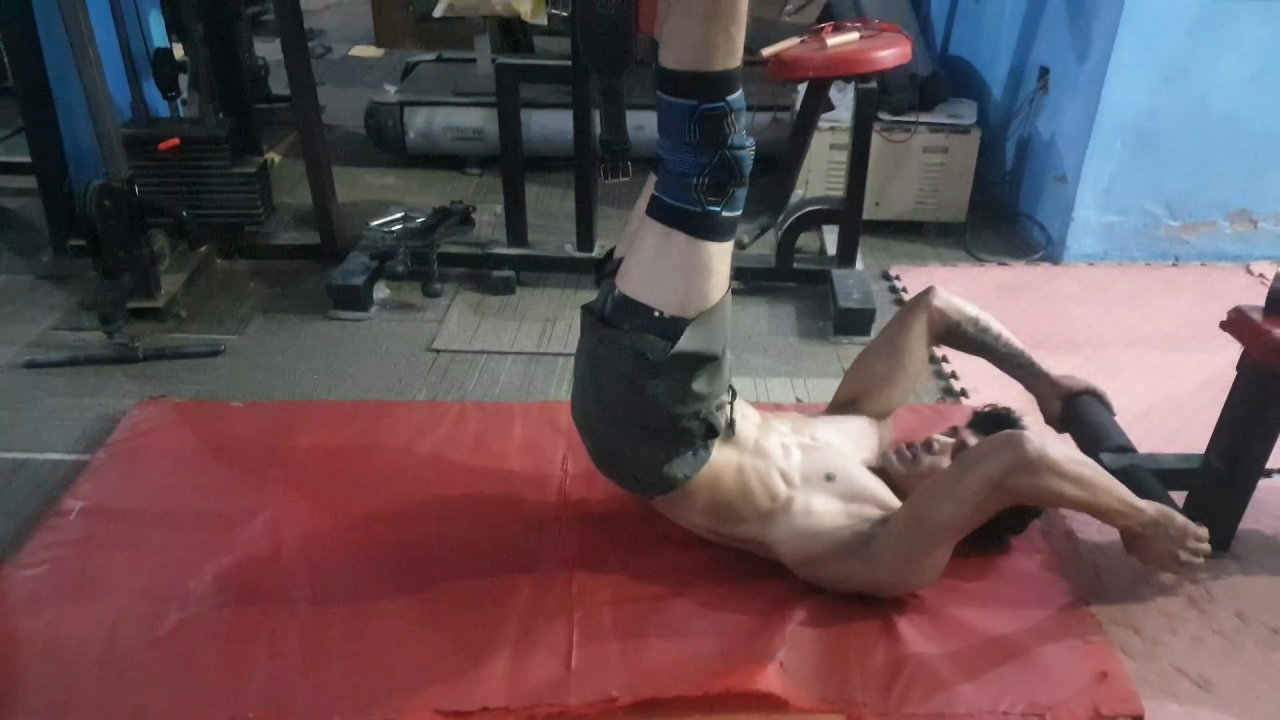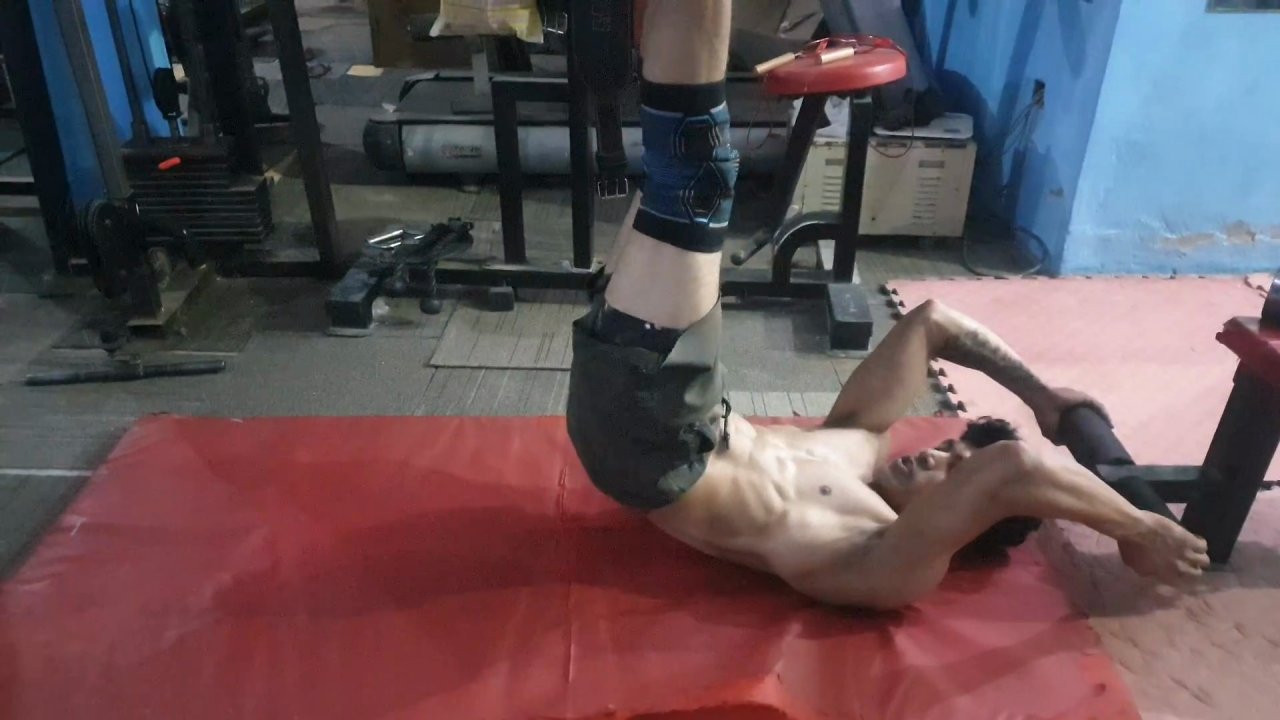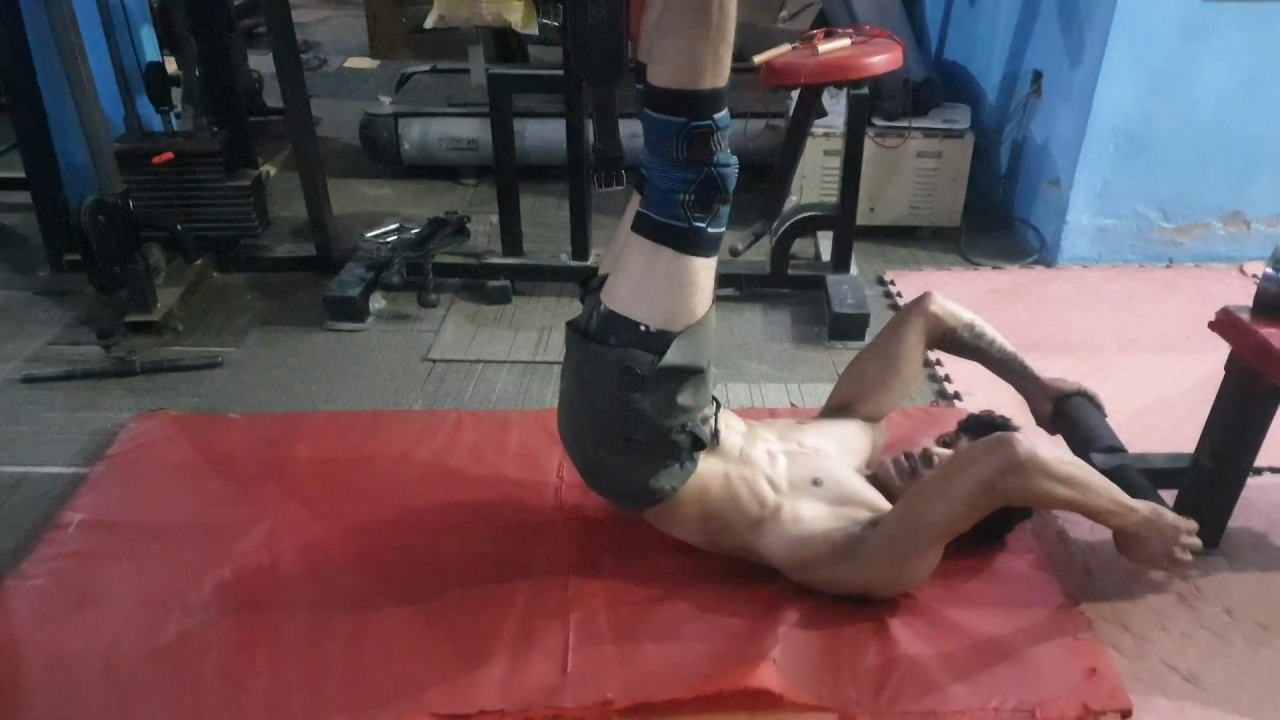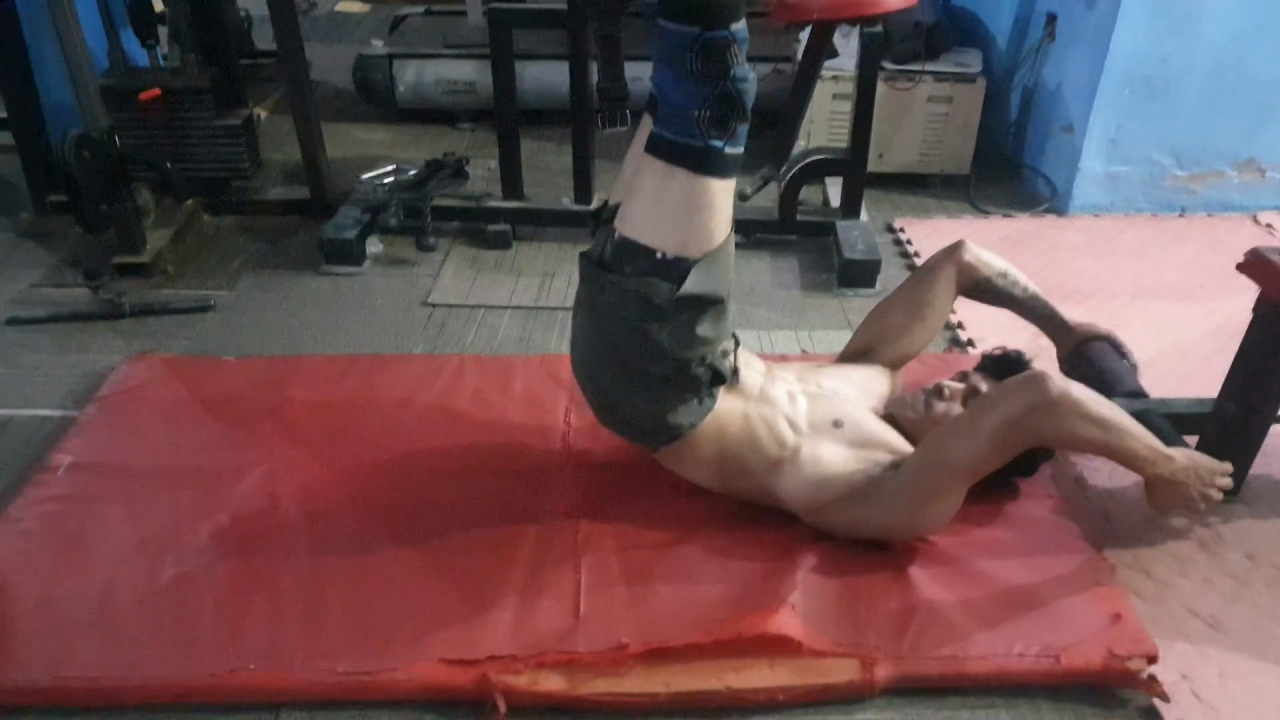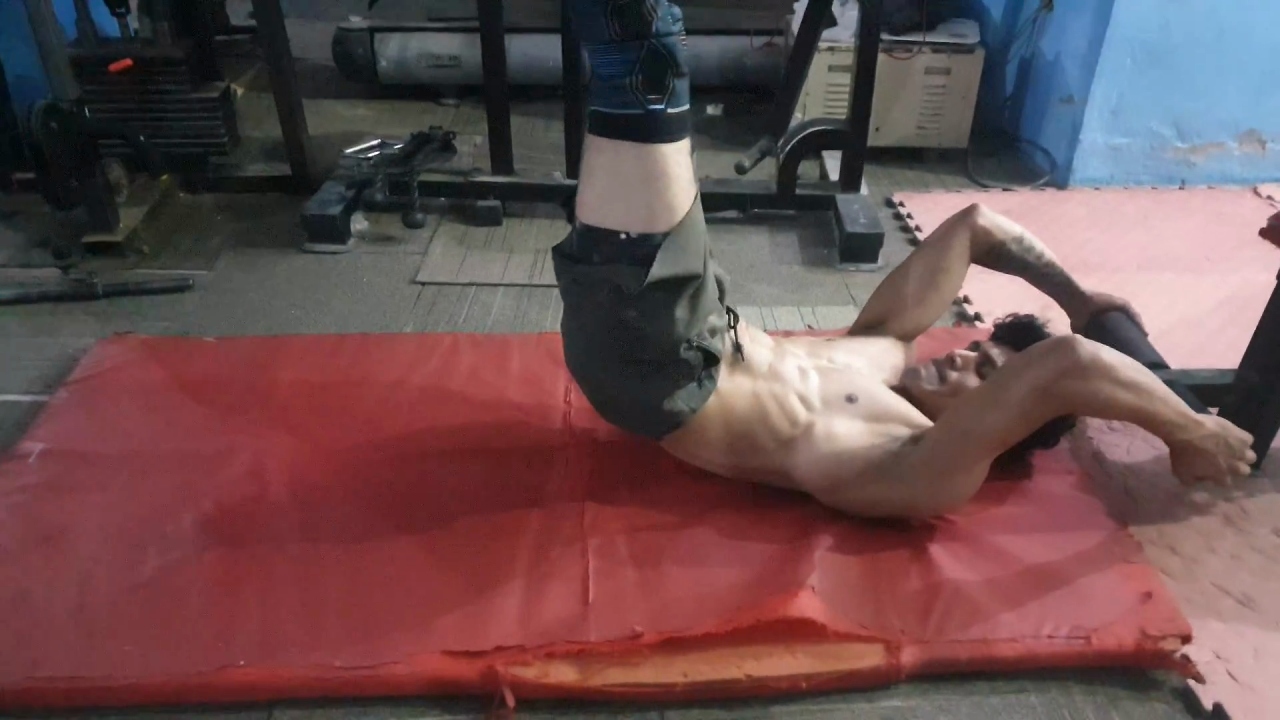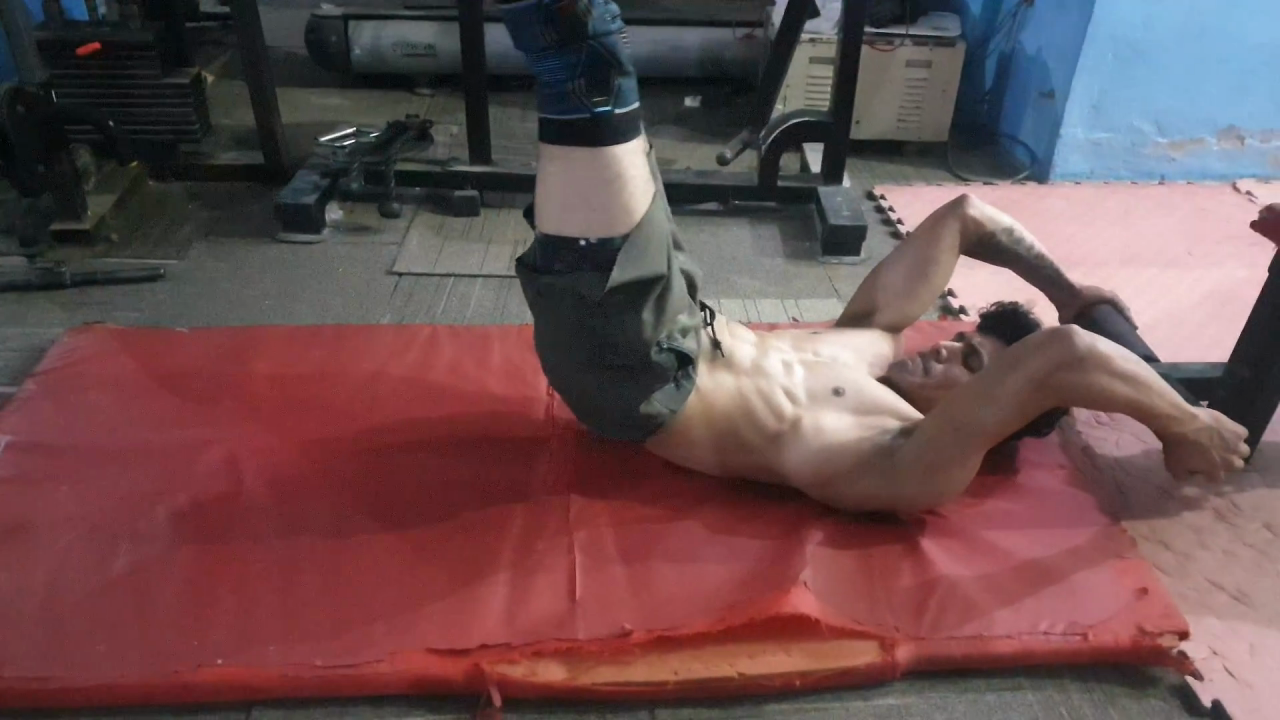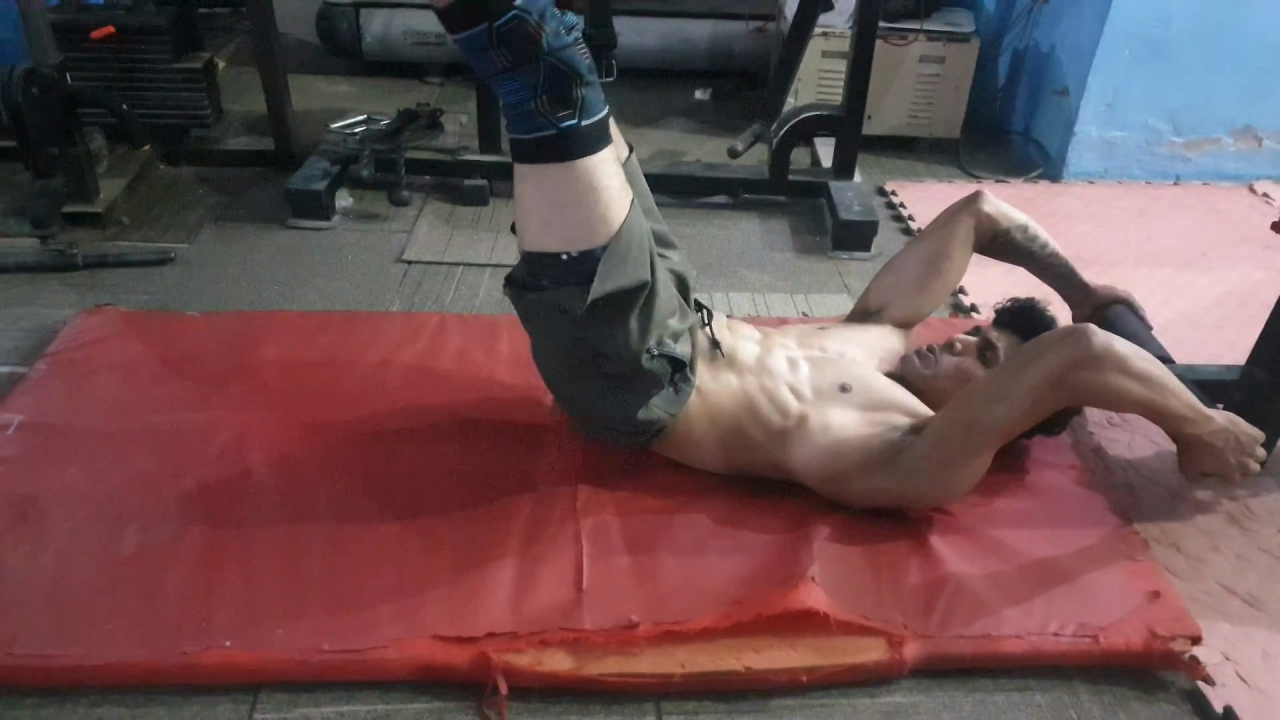
dt=0.5s
person 1, frame 1
left shoulder: (900, 557)
right shoulder: (861, 435)
right elbow: (935, 309)
left wrist: (1142, 521)
right wrist: (1045, 383)
left hip: (647, 422)
right hip: (642, 384)
person 1, frame 2
right shoulder: (858, 448)
right elbow: (932, 321)
left wrist: (1141, 531)
right wrist: (1042, 395)
left hip: (641, 432)
right hip: (638, 403)
person 1, frame 3
left shoulder: (893, 558)
right shoulder: (854, 438)
right elbow: (929, 312)
left wrist: (1132, 521)
right wrist: (1034, 387)
left hip: (635, 437)
right hip: (628, 403)
person 1, frame 4
left shoulder: (914, 499)
right shoulder: (870, 382)
right elbow: (961, 261)
left wrist: (1166, 468)
right wrist: (1064, 330)
left hip: (652, 374)
right hip: (650, 334)
person 1, frame 5
left shoulder: (936, 475)
right shoulder: (885, 354)
right elbow: (975, 225)
left wrist: (1193, 435)
right wrist: (1080, 300)
left hip: (649, 366)
right hip: (701, 337)
person 1, frame 6
left shoulder: (924, 469)
right shoulder: (873, 345)
right elbow: (964, 215)
left wrist: (1187, 428)
right wrist: (1070, 292)
left hip: (632, 370)
right hip: (686, 334)
person 1, frame 7
left shoulder: (933, 465)
right shoulder: (884, 341)
right elbow: (978, 212)
left wrist: (1200, 430)
right wrist: (1082, 290)
left hip: (638, 378)
right hip: (686, 330)
right knee: (551, 80)
